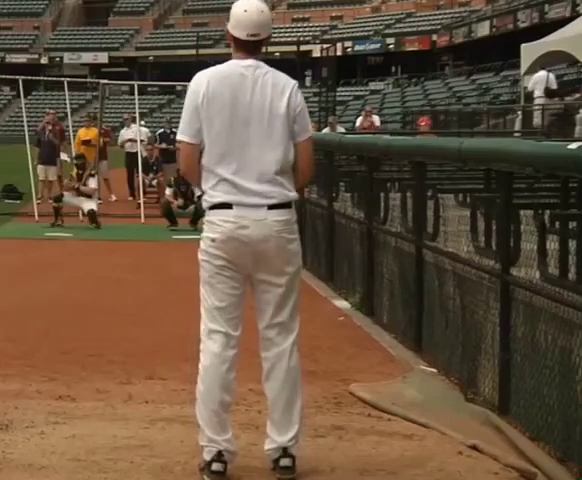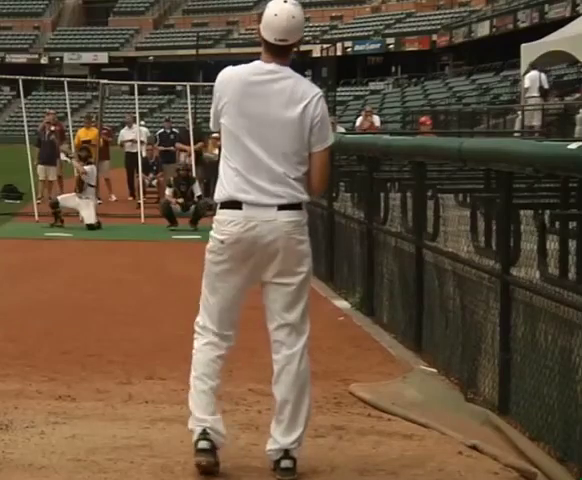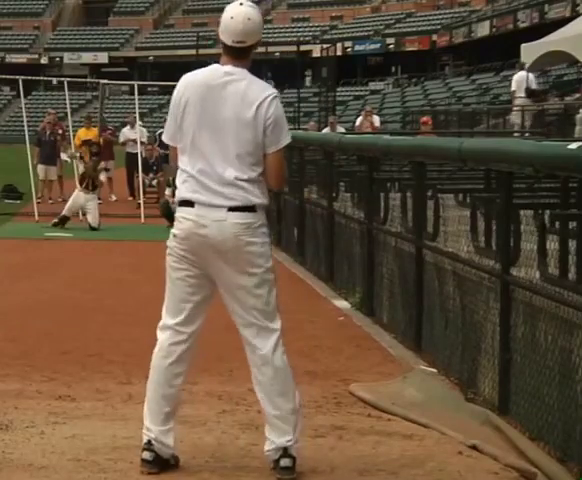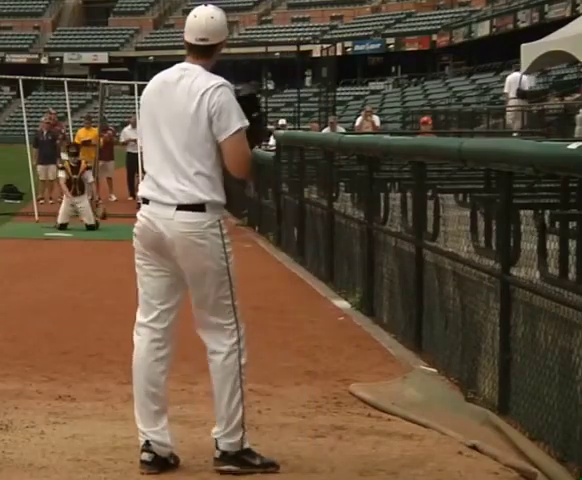
dt=0.5s
person 1, frame 1
left shoulder: (204, 82)
right shoulder: (287, 87)
left elbow: (188, 165)
right elbow: (305, 170)
left hip: (223, 222)
right hip: (277, 223)
left knee: (218, 340)
right knee: (279, 340)
person 1, frame 2
left shoulder: (228, 80)
right shoulder: (311, 96)
right elbow: (318, 182)
left hip: (233, 221)
right hip: (288, 225)
left knee: (212, 331)
right knee: (289, 340)
left ankle: (205, 431)
person 1, frame 3
left shoulder: (186, 85)
right shoulder: (263, 96)
right elbow: (275, 180)
left hip: (190, 221)
right hip: (241, 225)
left knee: (173, 334)
right knee: (264, 338)
person 1, frame 4
left shoulder: (153, 86)
right shoulder: (216, 89)
right elbow: (240, 168)
right wrist: (242, 131)
left hip: (150, 217)
right hip: (196, 221)
left knee: (151, 331)
right knee: (222, 335)
